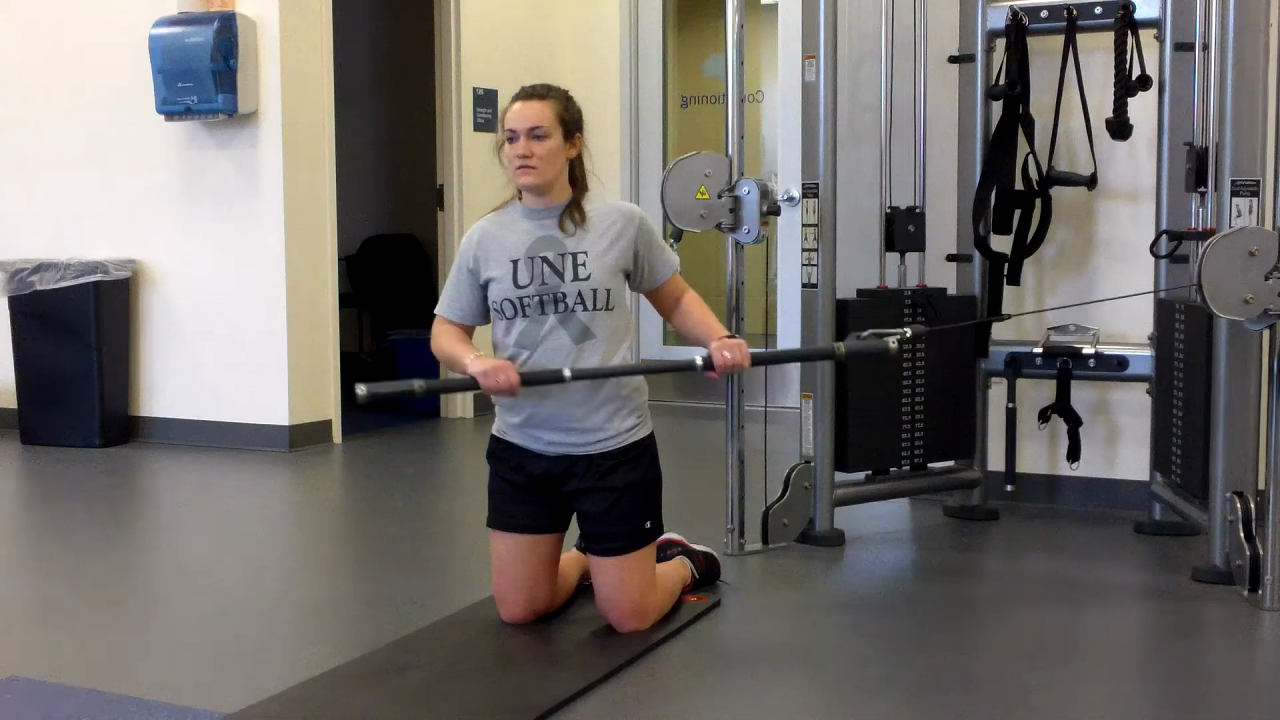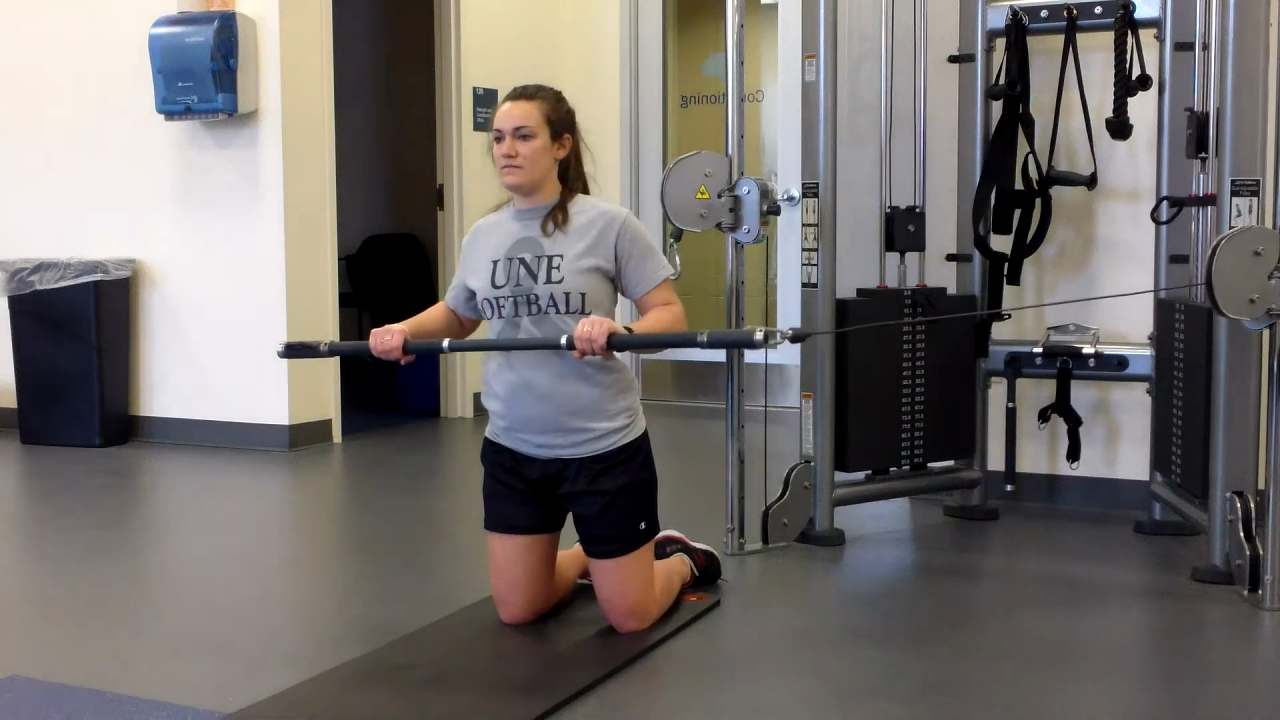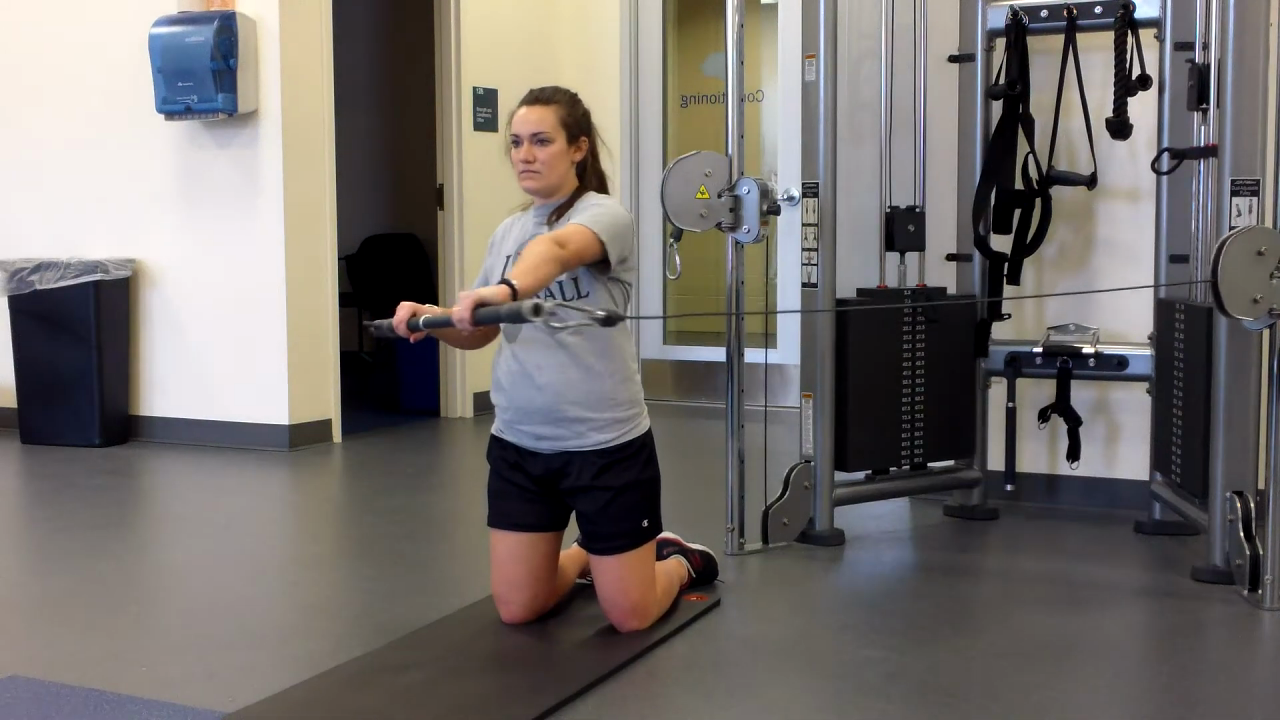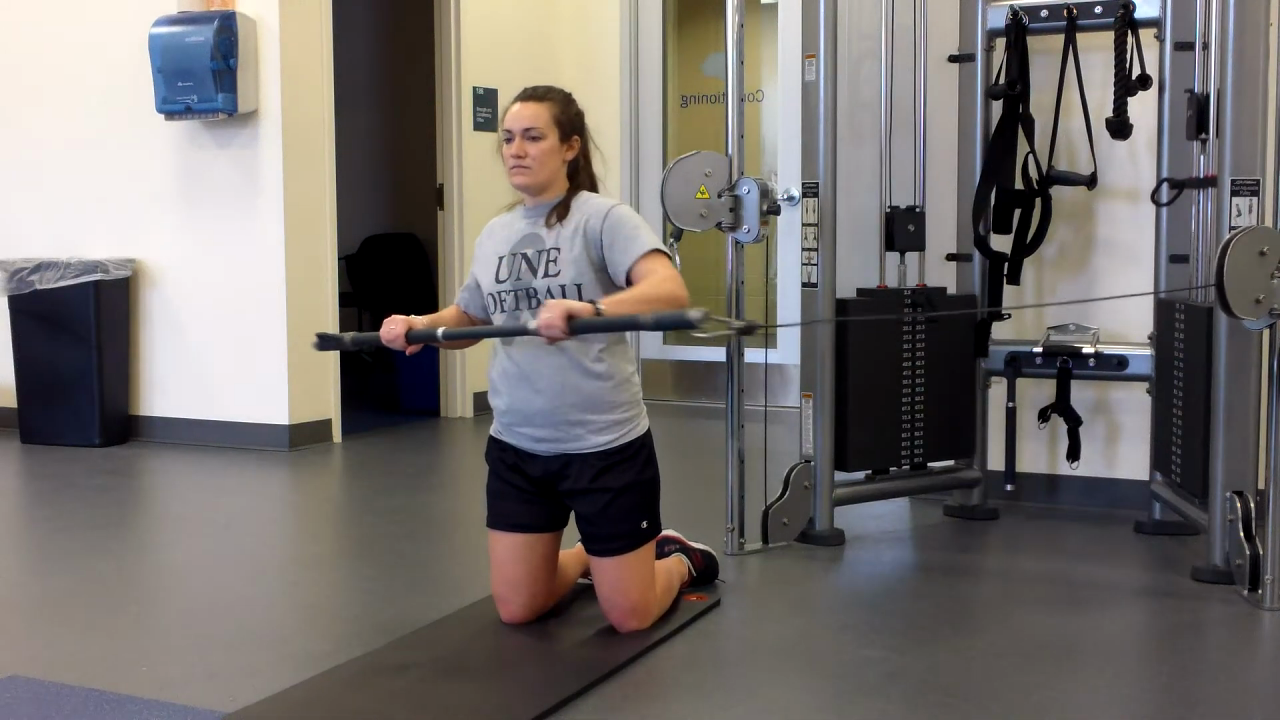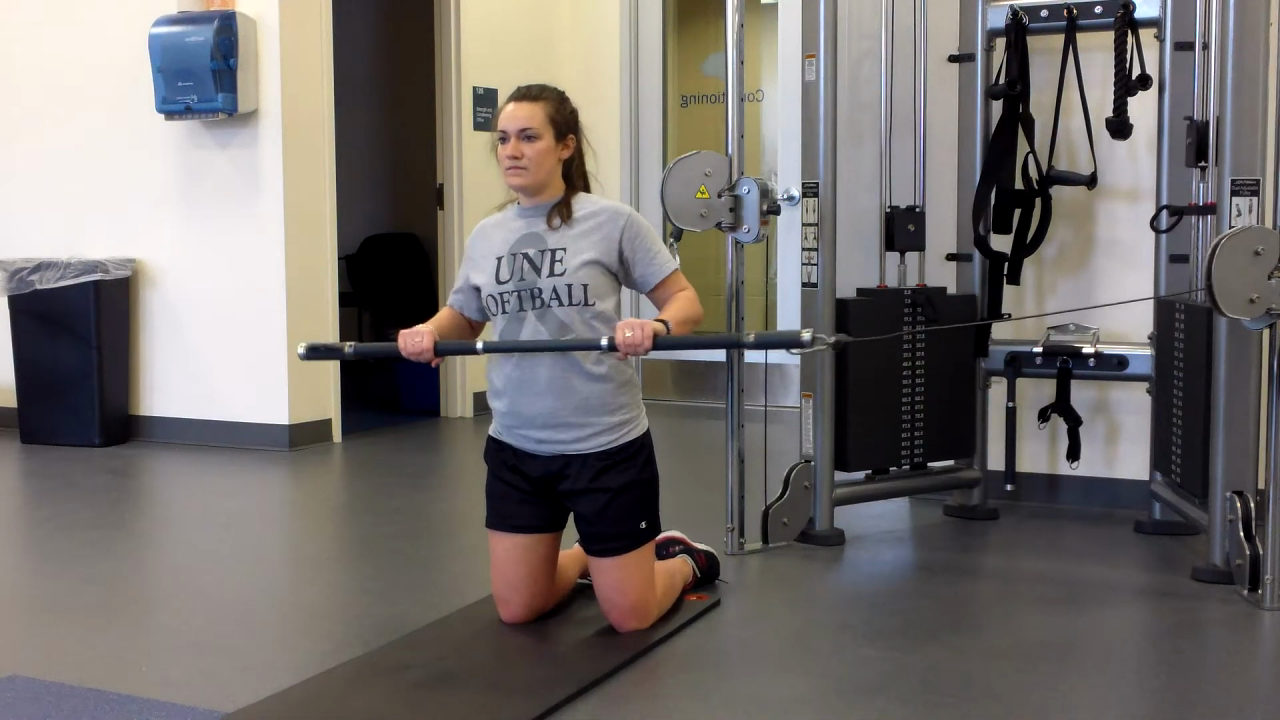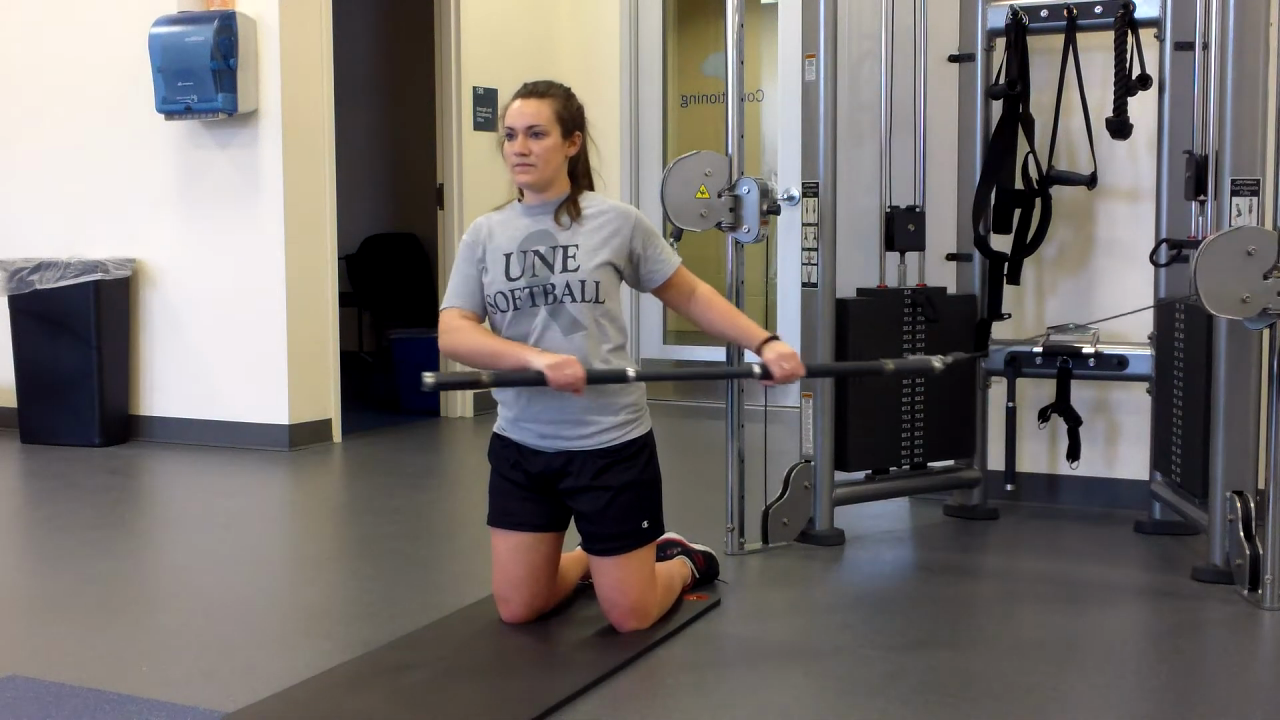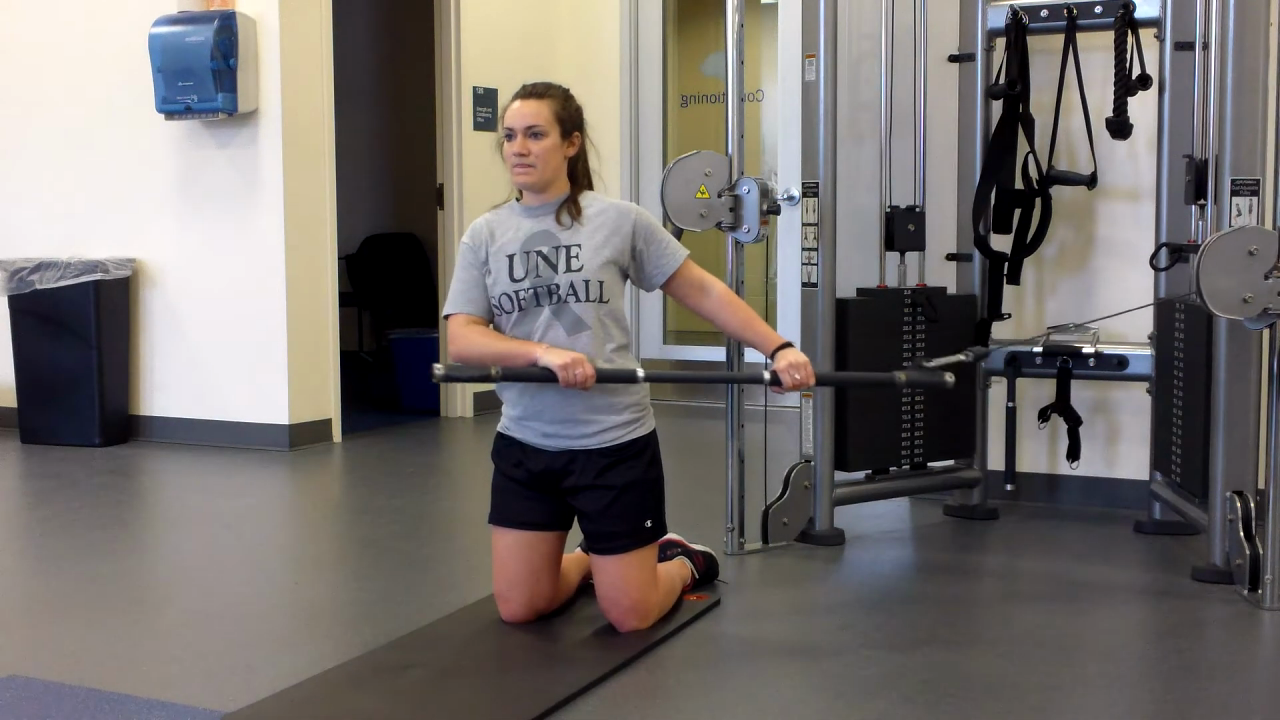
dt=0.7s
person 1, frame 1
left shoulder: (622, 223)
right shoulder: (483, 238)
left elbow: (675, 298)
right elbow: (447, 330)
left wrist: (718, 338)
right wrist: (472, 359)
left hip: (612, 445)
right hip: (521, 448)
left knee: (630, 617)
right knee: (519, 611)
left ankle: (685, 562)
right ankle: (585, 557)
person 1, frame 2
left shoulder: (609, 226)
right shoulder: (481, 236)
left elbow: (670, 315)
right elbow: (456, 317)
left wrist: (620, 332)
right wrist: (403, 329)
left hip: (602, 446)
right hip: (512, 449)
left knee: (629, 616)
right knee: (516, 612)
left ankle: (680, 559)
right ankle: (586, 558)
person 1, frame 3
left shoulder: (604, 215)
right shoulder: (506, 232)
left elbow: (557, 248)
right elbow: (479, 330)
left wrist: (505, 290)
right wrist: (428, 317)
left hip: (605, 442)
right hip: (518, 444)
left knee: (630, 615)
right knee: (516, 609)
left ankle: (678, 560)
right ankle: (585, 556)
person 1, frame 4
left shoulder: (604, 218)
right shoulder: (494, 234)
left elbow: (669, 290)
right elbow: (467, 320)
left wrist: (589, 309)
right wrist: (418, 325)
left hip: (605, 443)
right hip: (517, 447)
left knee: (630, 616)
right knee: (517, 610)
left ankle: (680, 559)
right ankle: (587, 556)
person 1, frame 5
left shoulder: (611, 222)
right shoulder: (485, 235)
left elbow: (684, 300)
right elbow: (463, 320)
left wrist: (657, 327)
right wrist: (427, 333)
left hip: (605, 444)
right hip: (516, 448)
left knee: (629, 616)
right knee: (516, 610)
left ankle: (682, 559)
right ankle: (586, 557)
person 1, frame 6
left shoulder: (617, 222)
right shoulder: (484, 234)
left elbow: (688, 294)
right elbow: (454, 334)
left wrist: (764, 342)
right wrist: (534, 357)
left hip: (610, 442)
right hip: (521, 446)
left knee: (630, 616)
right knee: (518, 610)
left ankle: (683, 561)
right ankle: (588, 559)
person 1, frame 7
left shoulder: (618, 221)
right shoulder: (483, 235)
left elbow: (701, 291)
right elbow: (461, 339)
left wrist: (776, 348)
right wrist: (542, 353)
left hip: (613, 442)
right hip: (524, 445)
left knee: (631, 616)
right knee: (519, 610)
left ankle: (684, 562)
right ankle: (590, 559)
